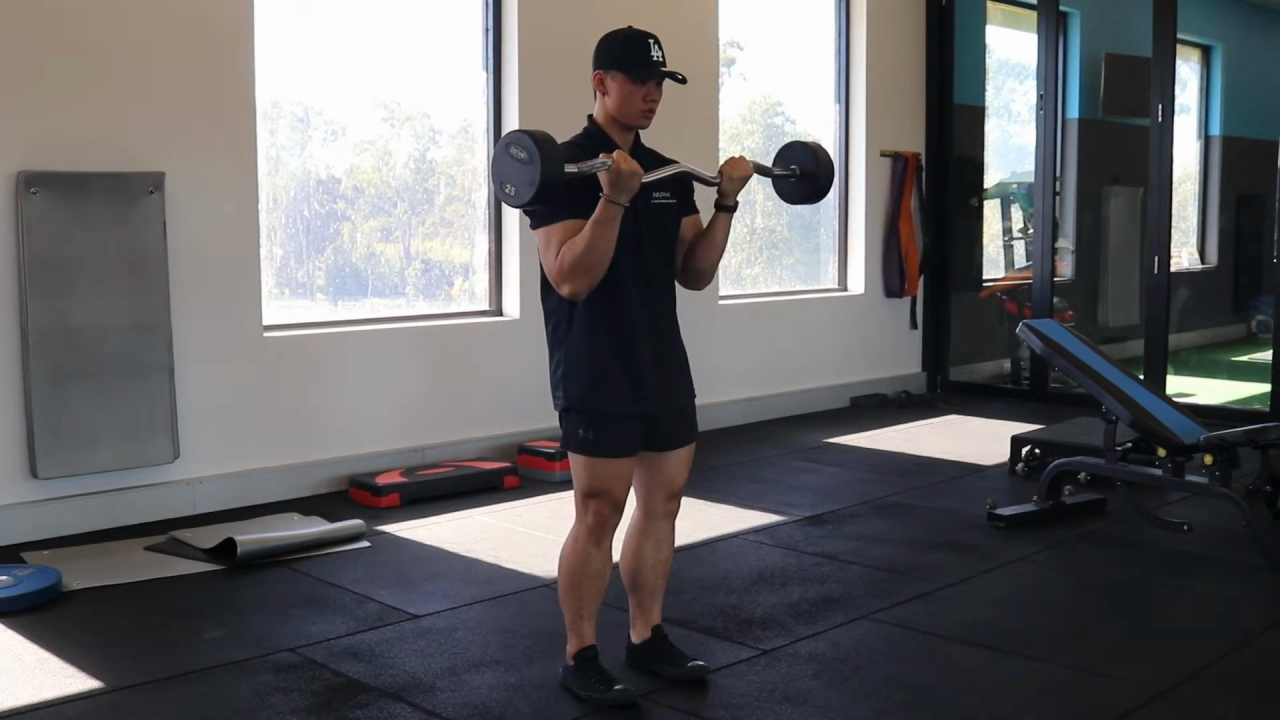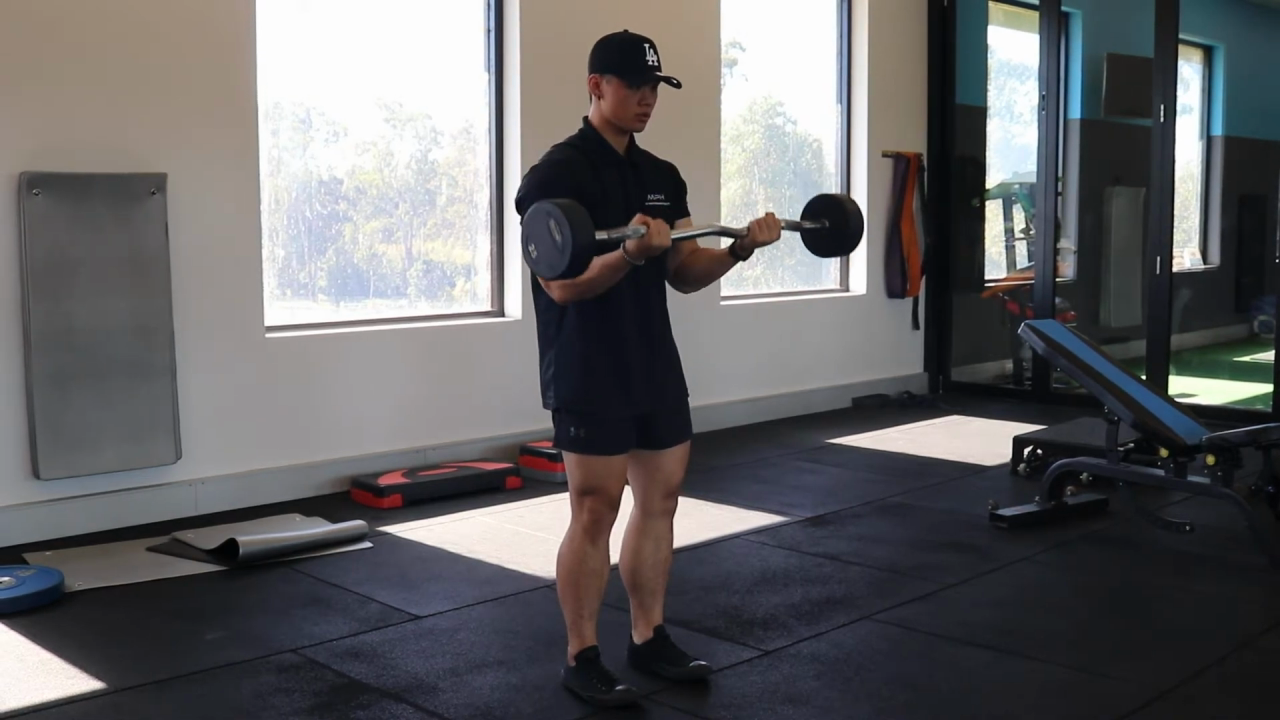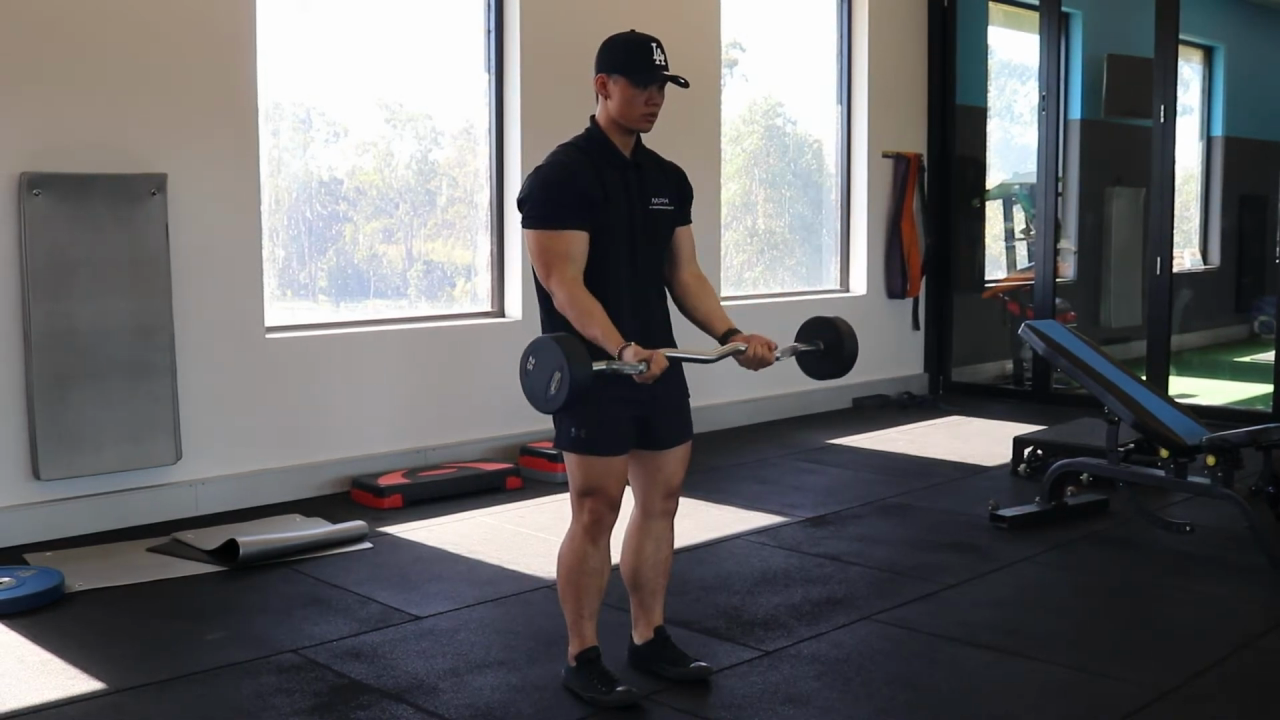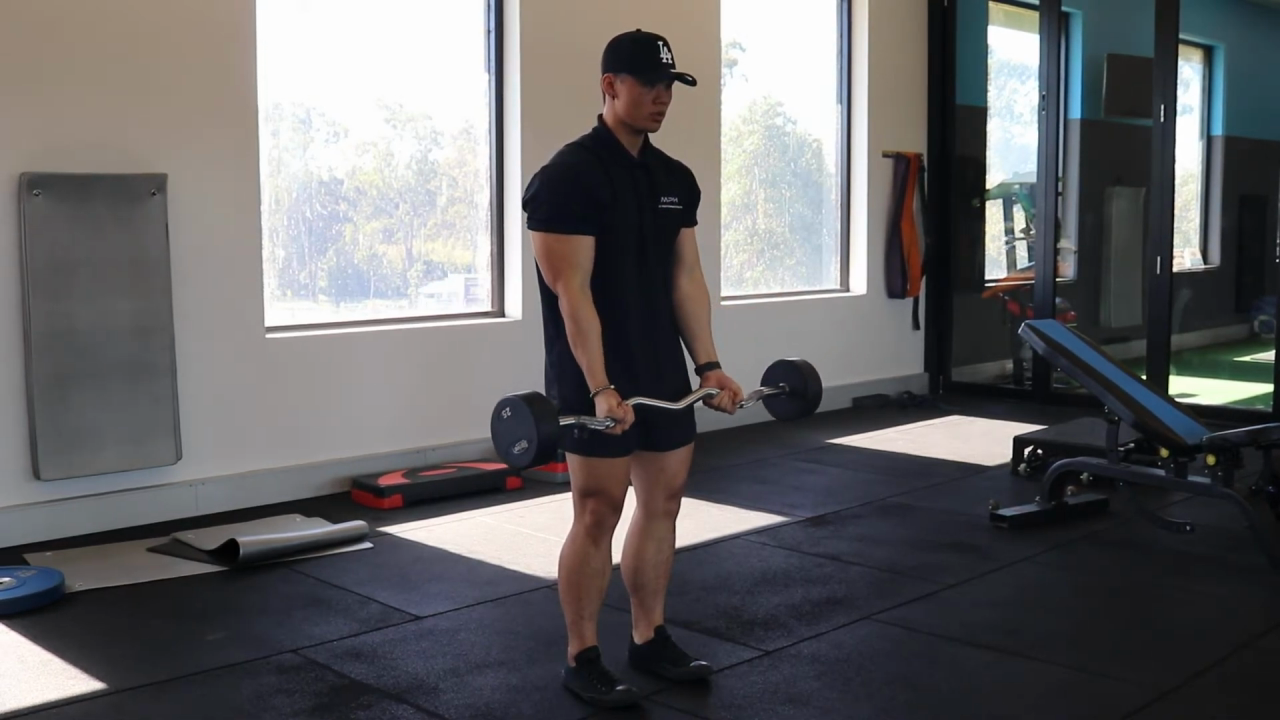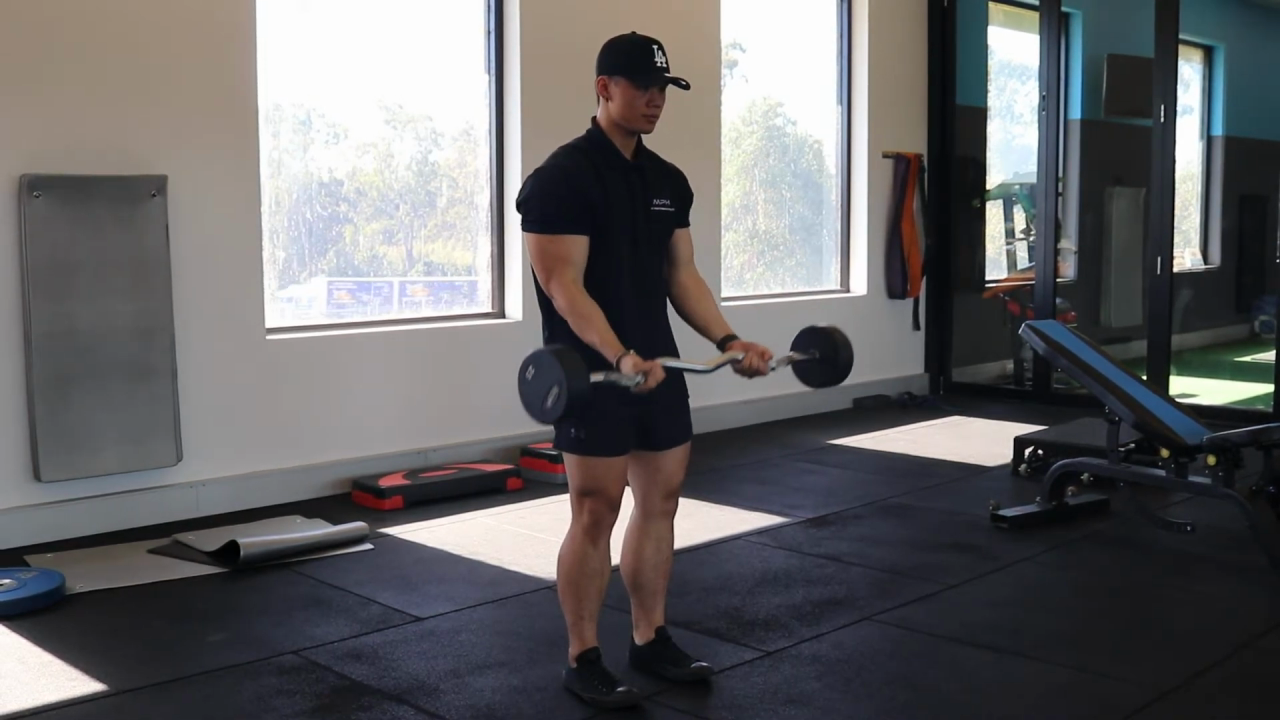
dt=1s
person 1, frame 1
left shoulder: (669, 174)
right shoulder: (567, 168)
left elbow: (694, 273)
right elbow: (571, 279)
left wrist: (726, 203)
right wrist: (615, 198)
left hip: (664, 370)
right hip: (599, 379)
left knee: (662, 505)
right knee: (599, 517)
left ankle: (647, 637)
right ankle: (580, 657)
person 1, frame 2
left shoulder: (663, 176)
right shoulder: (558, 174)
left elbow: (684, 274)
right elbow: (562, 284)
left wrist: (740, 249)
right wrist: (631, 252)
left hip: (656, 369)
right hip: (591, 378)
left knee: (659, 502)
right knee: (594, 514)
left ankle: (649, 638)
right ankle: (581, 657)
person 1, frame 3
left shoulder: (669, 179)
right shoulder: (562, 176)
left elbow: (683, 274)
right elbow: (563, 286)
left wrist: (732, 336)
right wrist: (620, 350)
left hip: (660, 373)
right hip: (595, 379)
left knee: (660, 503)
right knee: (596, 514)
left ankle: (650, 639)
right ankle: (582, 658)
person 1, frame 4
left shoulder: (675, 179)
right shoulder: (570, 176)
left elbow: (686, 278)
right elbow: (571, 291)
left wrist: (708, 365)
right wrist: (600, 388)
left hip: (662, 374)
right hip: (598, 381)
left knee: (662, 502)
right knee: (598, 515)
left ankle: (649, 638)
right ankle: (582, 659)
person 1, frame 5
left shoulder: (668, 180)
right shoulder: (563, 177)
left elbow: (681, 274)
right elbow: (563, 286)
left wrist: (727, 340)
right wrist: (620, 357)
left hip: (660, 368)
right hip: (595, 375)
left knee: (660, 502)
right knee: (595, 513)
left ankle: (650, 638)
right ankle: (583, 659)
